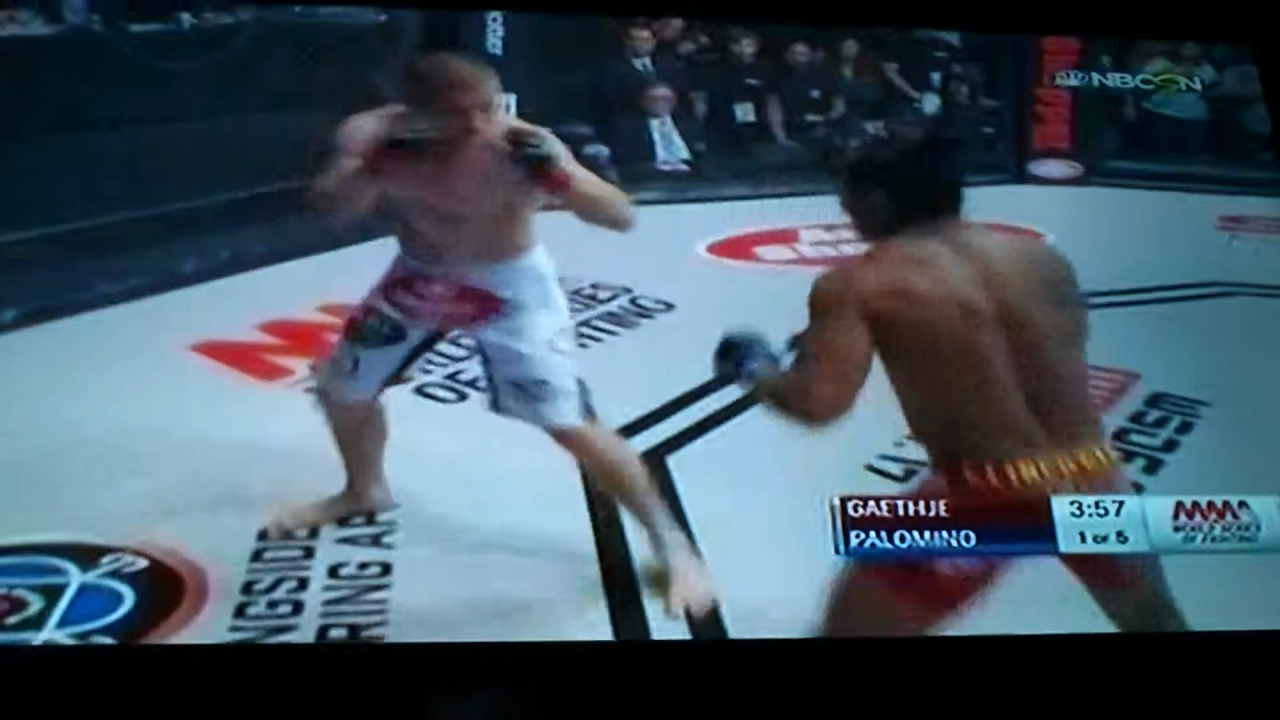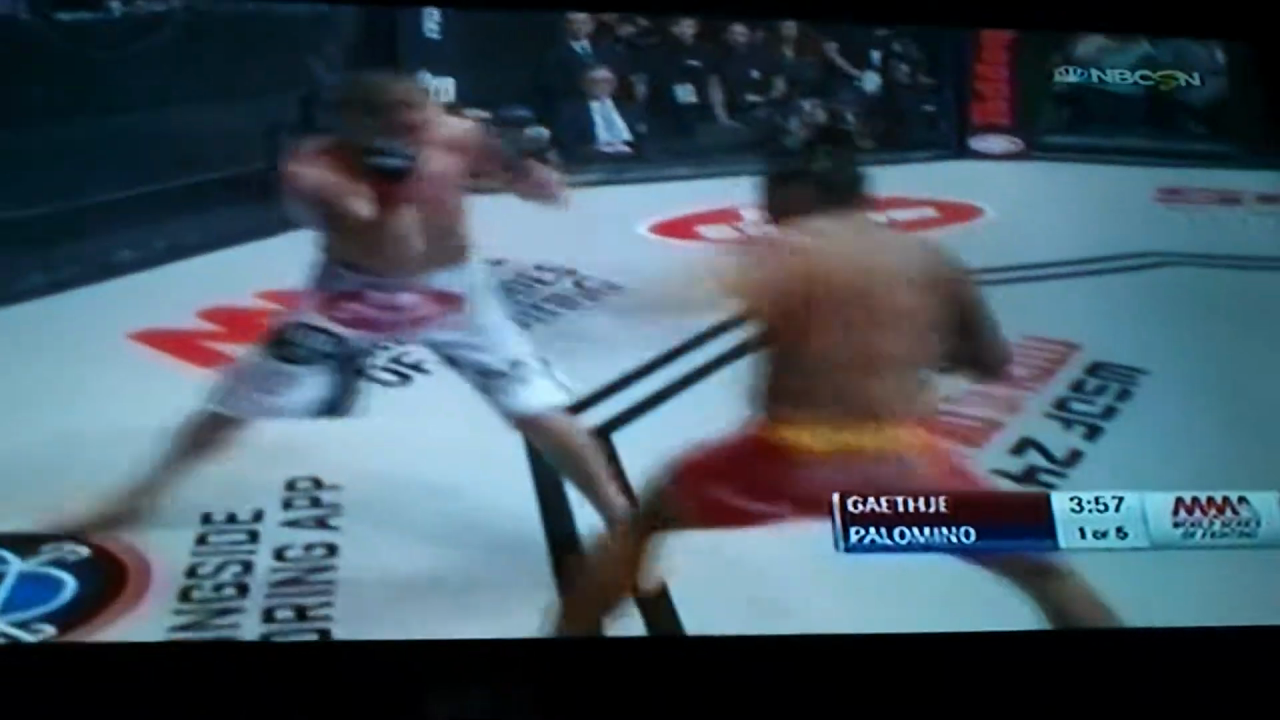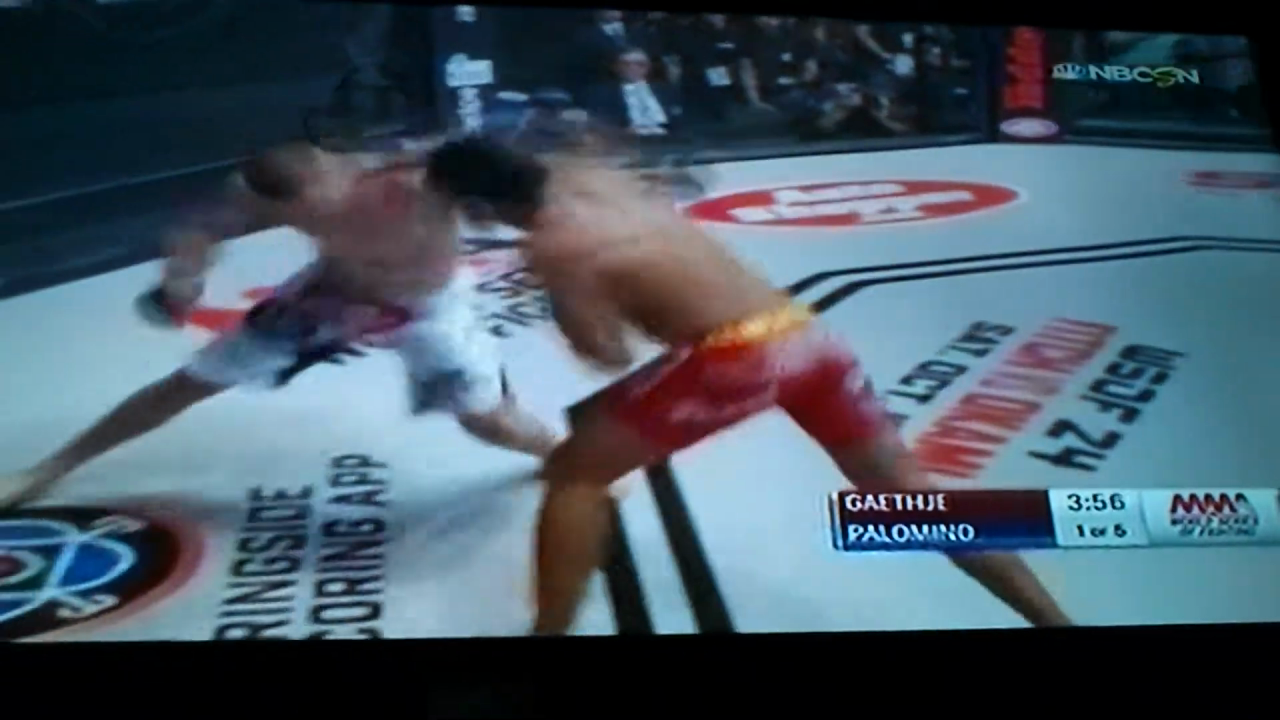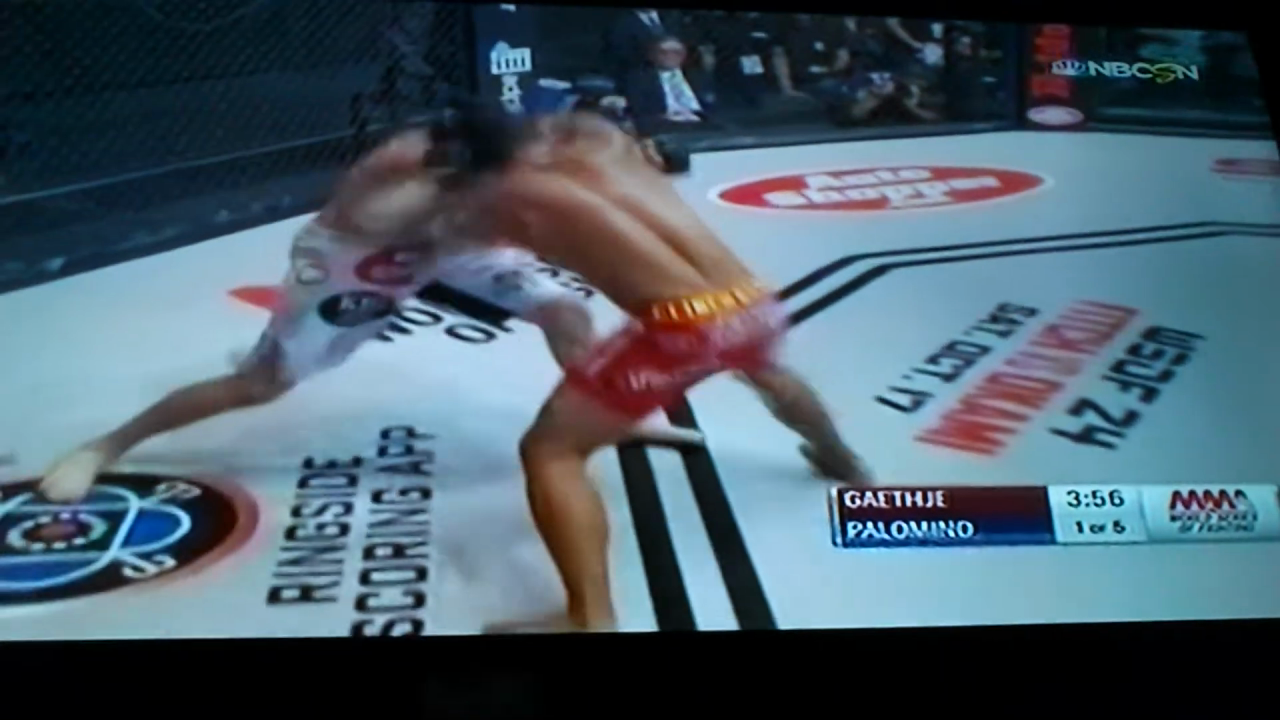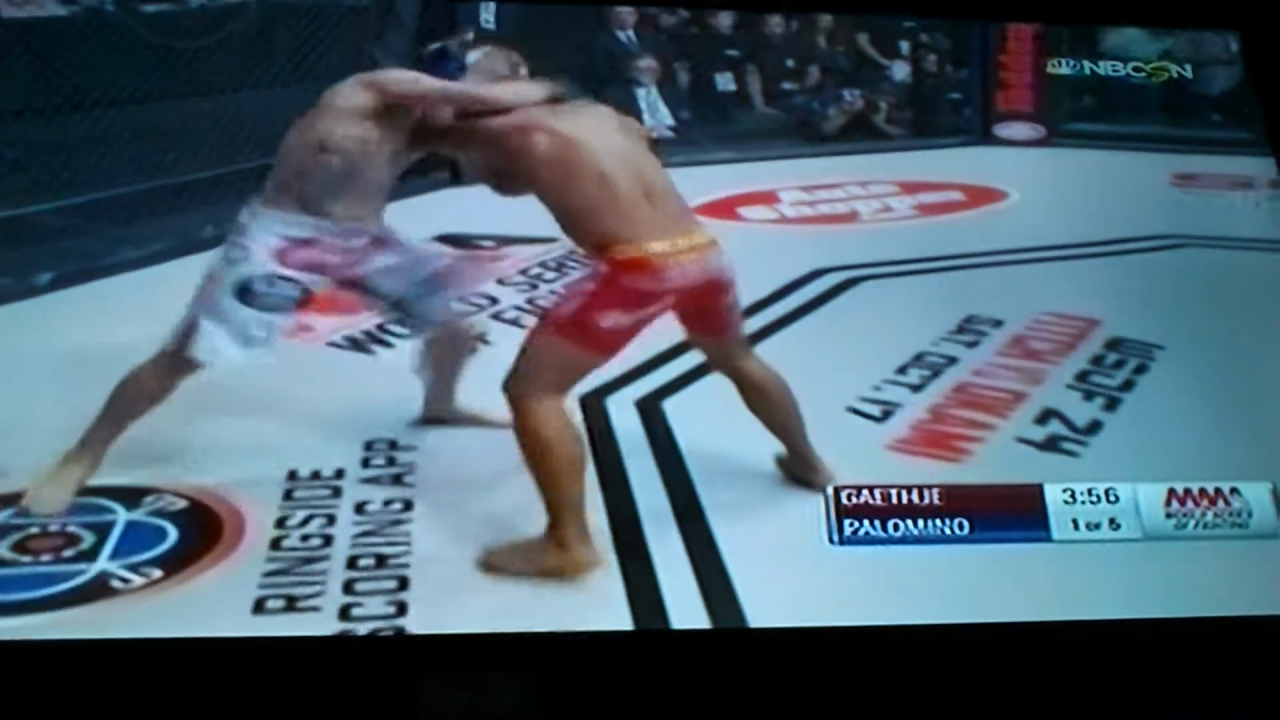
dt=0.3s
person 1, frame 1
left shoulder: (525, 143)
right shoulder: (369, 133)
left elbow: (621, 218)
right elbow: (330, 207)
left wrist: (559, 180)
right wrist: (369, 161)
left hip: (509, 286)
right hip: (416, 278)
left knee: (575, 426)
right knee: (342, 392)
left ankle: (672, 546)
right ankle: (365, 492)
person 1, frame 2
left shoulder: (457, 138)
right shoulder: (312, 173)
left elbow: (551, 195)
right elbow: (395, 248)
left wrist: (522, 160)
right wrist: (396, 190)
left hip: (451, 293)
right hip: (351, 294)
left knee: (541, 414)
right knee: (234, 406)
left ankle: (621, 522)
right ankle: (154, 487)
person 1, frame 3
left shoulder: (422, 187)
right shoulder: (278, 183)
right elbow: (210, 226)
right wrist: (181, 283)
left hip: (428, 306)
right hip: (335, 292)
left knee: (486, 418)
right knee: (191, 383)
right ankle: (51, 470)
person 1, frame 4
right shoulder: (423, 160)
right elbow: (367, 221)
left hip: (420, 245)
right hip: (345, 258)
left knee: (563, 310)
right knee: (261, 383)
right ankle: (106, 447)
person 1, frame 5
left shoulder: (431, 119)
right shoulder: (390, 87)
right elbow: (482, 97)
right wrist: (541, 90)
left hip: (367, 238)
right hip: (283, 237)
left knee: (455, 323)
right knee: (185, 357)
left ankle: (437, 406)
right ankle: (79, 459)
person 2, frame 1
left shoulder: (853, 286)
right shoulder: (1041, 259)
left elbow: (815, 405)
left wrist: (750, 367)
left hip: (988, 502)
right hip: (1093, 488)
right knee: (1147, 614)
person 2, frame 2
left shoulder: (779, 253)
right shoulder: (933, 261)
right elbow: (994, 362)
left hip: (793, 463)
right hip: (906, 461)
left knee: (642, 519)
right knee: (1039, 570)
person 2, frame 3
left shoulder: (551, 249)
right shoulder: (582, 174)
left elbow: (602, 353)
left hip: (733, 358)
right hip: (805, 341)
left knee: (574, 473)
right knee: (905, 492)
left ankle: (550, 637)
right ankle: (1051, 619)
person 2, frame 4
left shoulder: (502, 199)
right shoulder: (599, 139)
left hip: (682, 327)
right hip: (752, 302)
left knee: (549, 452)
right knee: (761, 368)
left ankle: (591, 619)
right ankle: (841, 458)
person 2, frame 5
left shoulder: (517, 129)
right shoulder: (606, 116)
left hip: (636, 268)
right hip: (702, 254)
left knee: (532, 389)
right knee: (739, 360)
left ankle: (569, 543)
right ankle: (808, 463)
